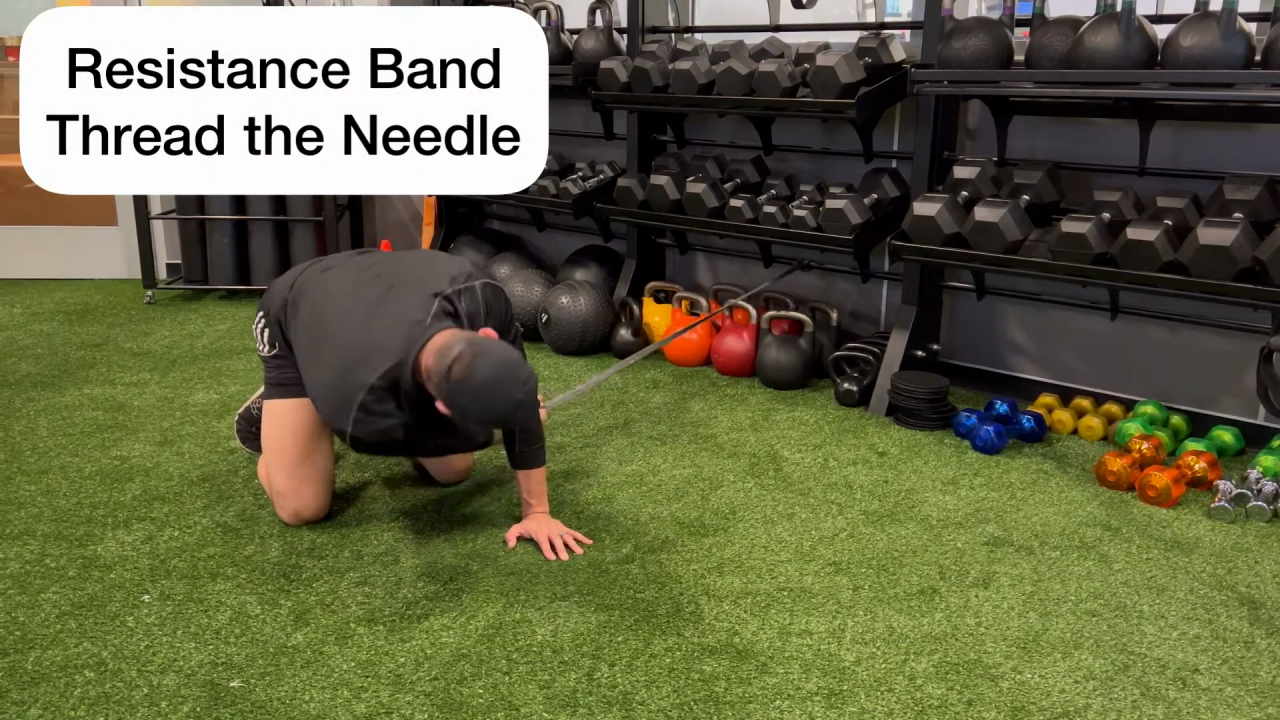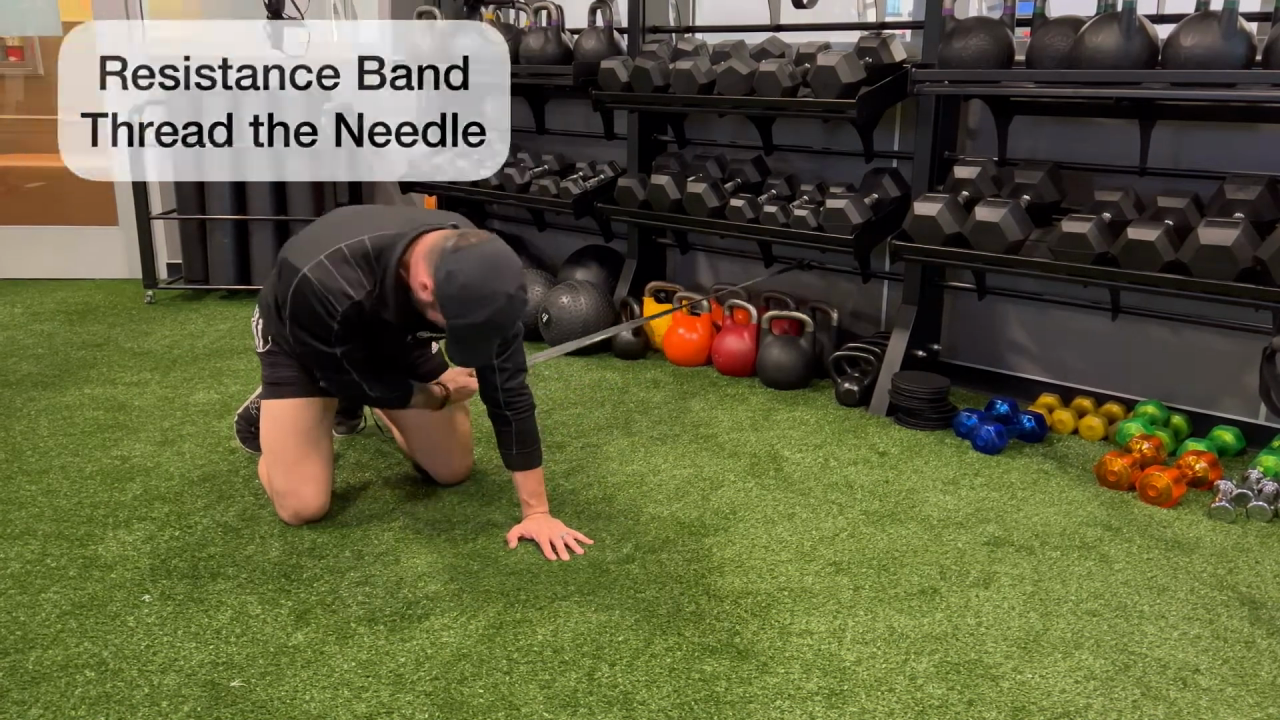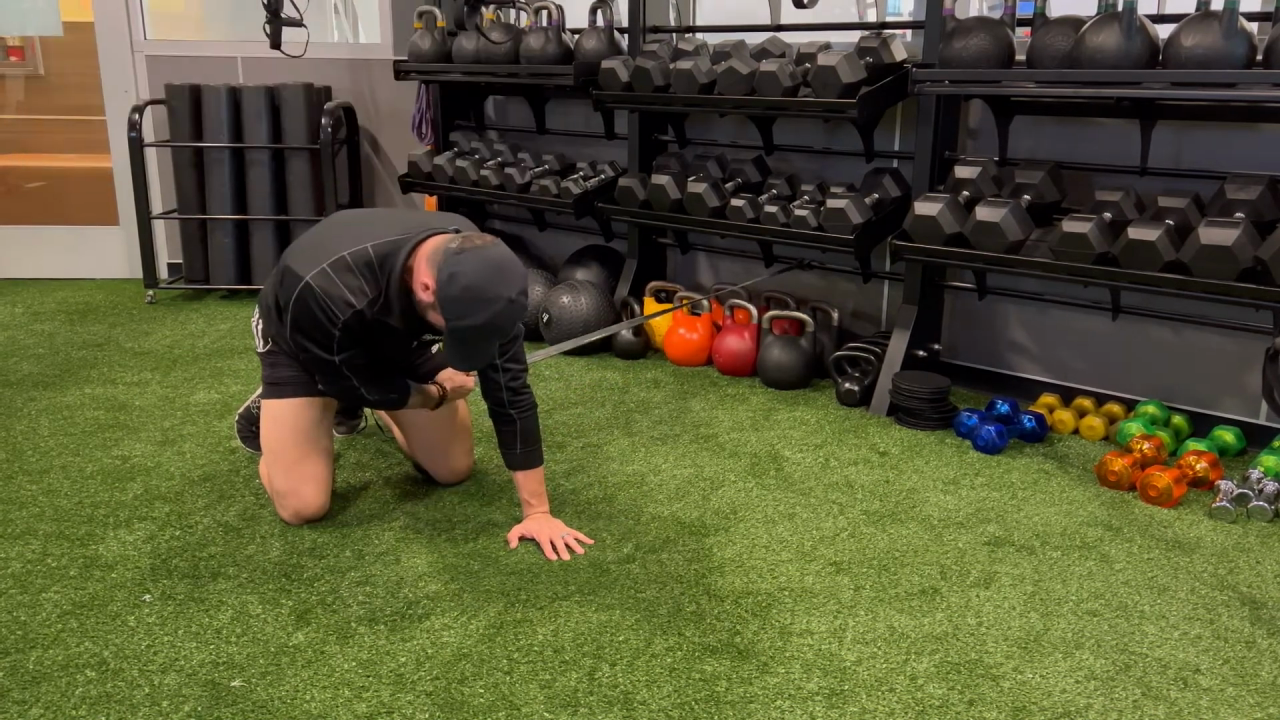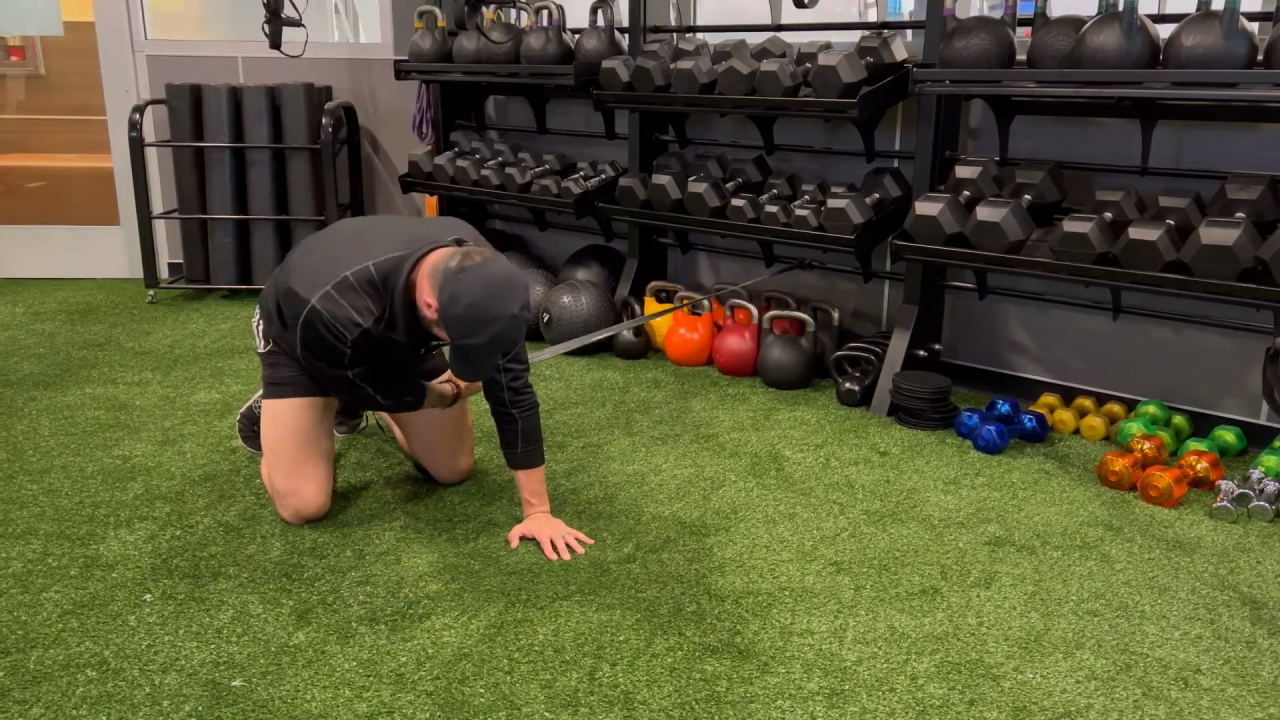
dt=0.5s
person 1, frame 1
left shoulder: (482, 297)
right shoulder: (365, 412)
left elbow: (518, 400)
right elbow: (438, 433)
left wrist: (537, 511)
right wrist: (500, 429)
left knee: (453, 470)
right knee: (301, 509)
right ankle: (270, 411)
person 1, frame 2
left shoulder: (476, 264)
right shoulder: (328, 285)
left elbow: (507, 385)
right elbow: (362, 383)
left wrist: (536, 511)
right wrist: (443, 394)
left hip: (395, 333)
right hip: (300, 338)
left knee: (453, 471)
right knee: (302, 506)
left ankle: (349, 406)
right ankle: (269, 410)
person 1, frame 3
left shoulder: (478, 272)
right shoulder: (329, 290)
left elbow: (508, 384)
right elbow: (356, 384)
left wrist: (537, 511)
right wrist: (439, 393)
right hip: (302, 341)
left knee: (455, 470)
right knee: (303, 506)
left ankle: (358, 408)
right ankle: (269, 411)
person 1, frame 4
left shoulder: (482, 274)
right shoulder: (335, 309)
left elbow: (511, 386)
right elbow: (372, 391)
left wrist: (537, 509)
right wrist: (452, 392)
right hip: (298, 339)
left knee: (455, 470)
right knee: (304, 505)
left ankle: (349, 409)
right ankle: (270, 409)
